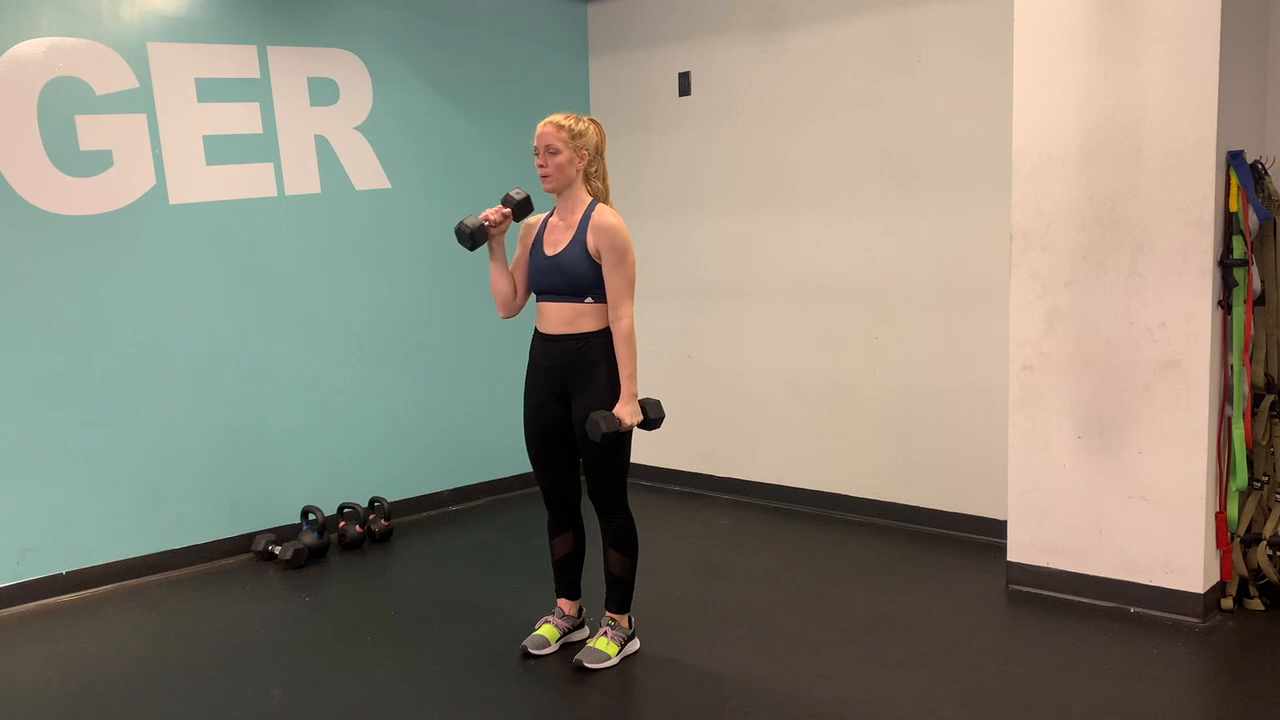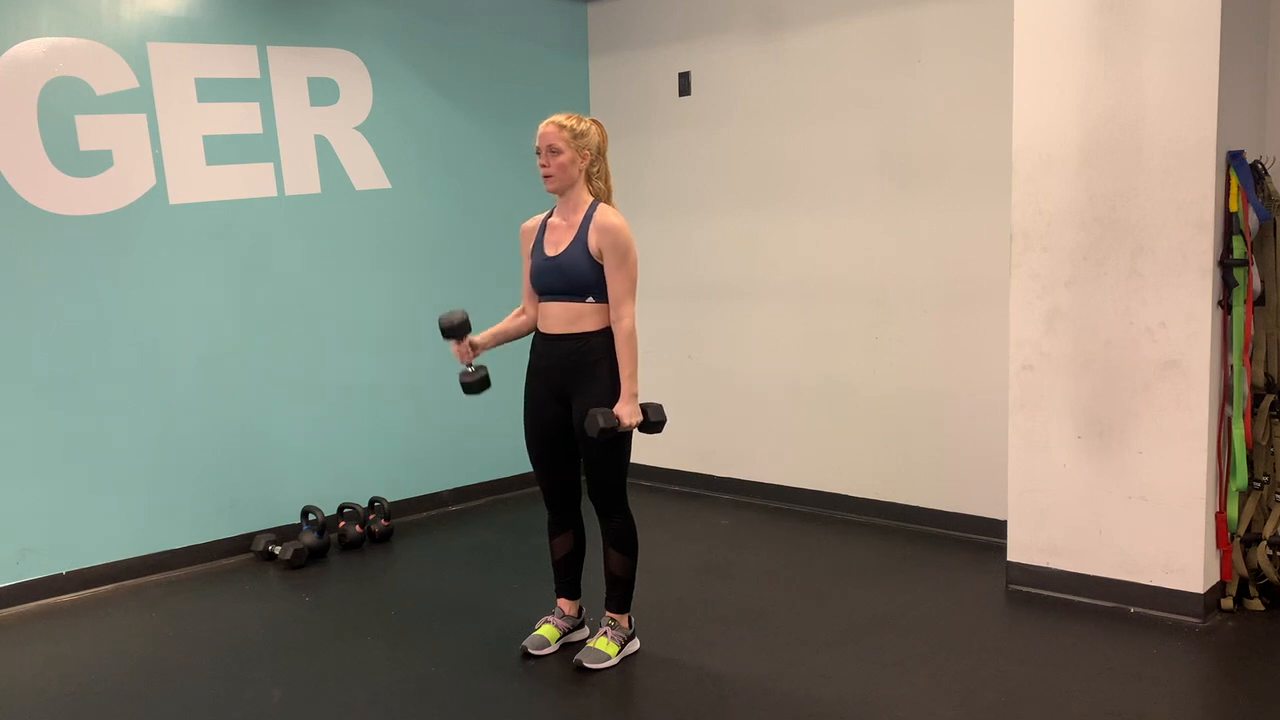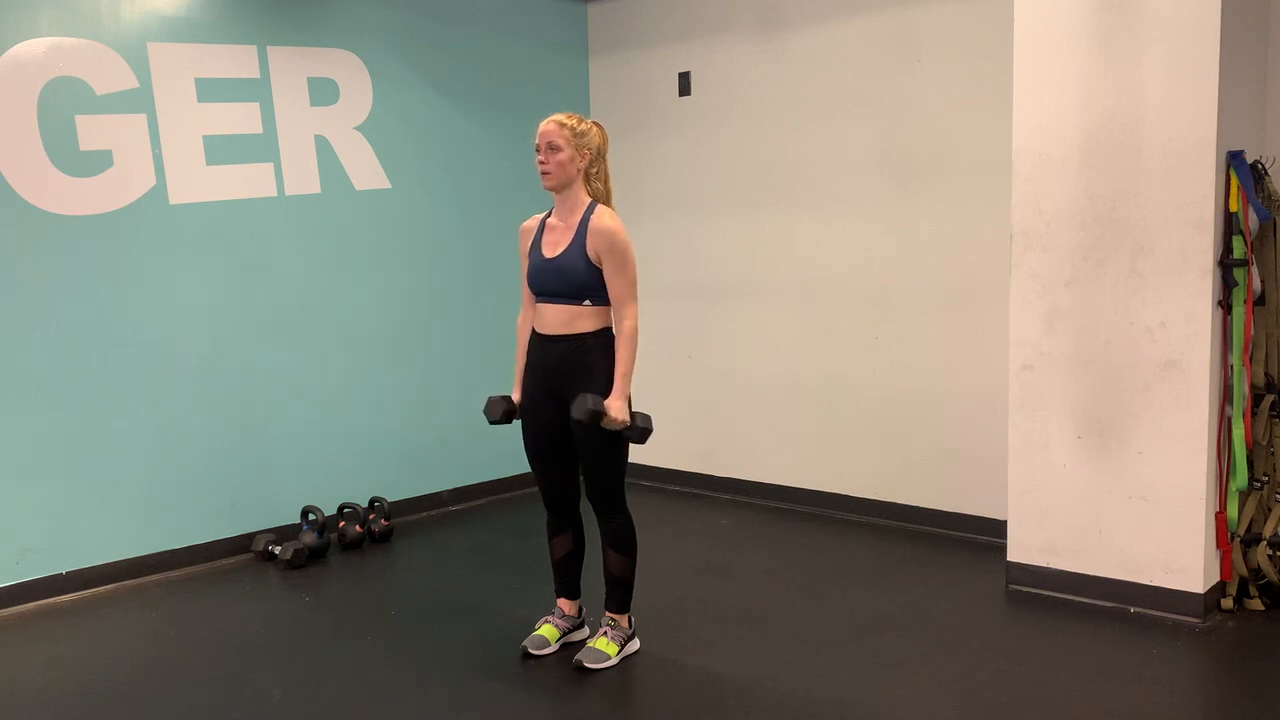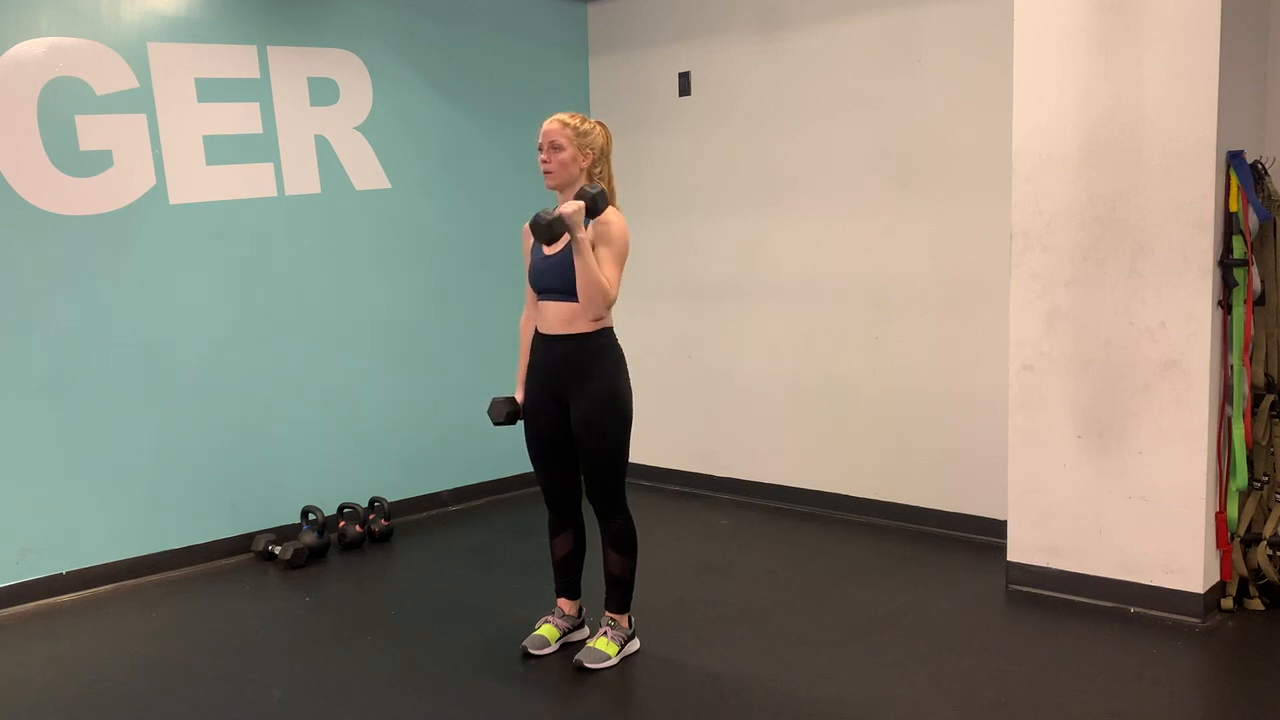
dt=0.7s
person 1, frame 1
left shoulder: (605, 224)
right shoulder: (533, 227)
left elbow: (622, 316)
right elbow: (508, 304)
left wrist: (628, 394)
right wrist: (495, 242)
left hip: (593, 367)
right hip: (543, 367)
left knee: (607, 499)
right knee: (557, 498)
left ankle: (619, 623)
right ankle: (567, 611)
person 1, frame 2
left shoulder: (607, 225)
right shoulder: (532, 230)
left elbow: (624, 316)
right elbow: (530, 312)
left wrist: (629, 394)
right wrist: (480, 341)
left hip: (595, 367)
right hip: (544, 368)
left knee: (607, 500)
right knee: (557, 499)
left ankle: (619, 624)
right ankle: (567, 611)
person 1, frame 3
left shoulder: (604, 227)
right shoulder: (531, 230)
left elbow: (626, 317)
left wrist: (620, 392)
right wrist: (518, 383)
left hip: (591, 368)
right hip: (542, 371)
left knee: (606, 501)
right knee: (556, 499)
left ankle: (619, 624)
right ankle: (567, 611)
person 1, frame 4
left shoulder: (605, 222)
right shoulder: (535, 228)
left elbow: (598, 305)
right elbow: (531, 311)
left wrist: (578, 234)
right wrist: (521, 382)
left hip: (594, 367)
right hip: (546, 370)
left knee: (607, 500)
right knee: (558, 499)
left ankle: (619, 624)
right ankle: (568, 611)
